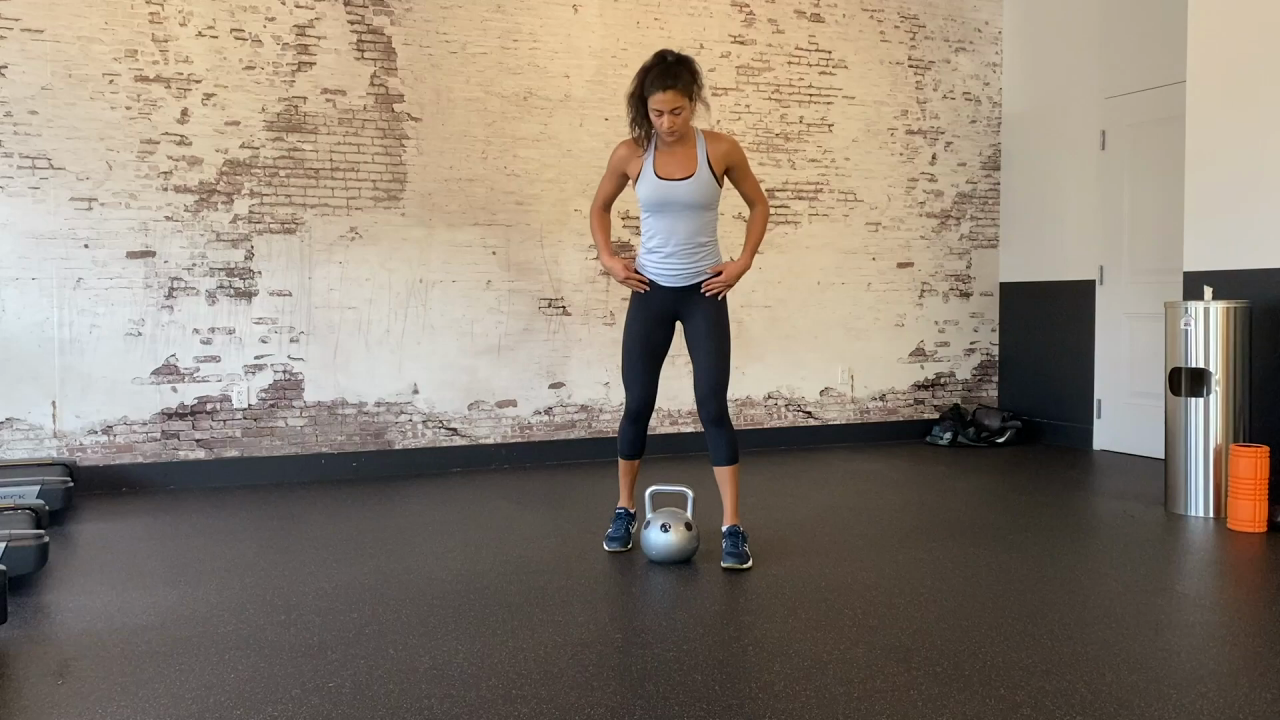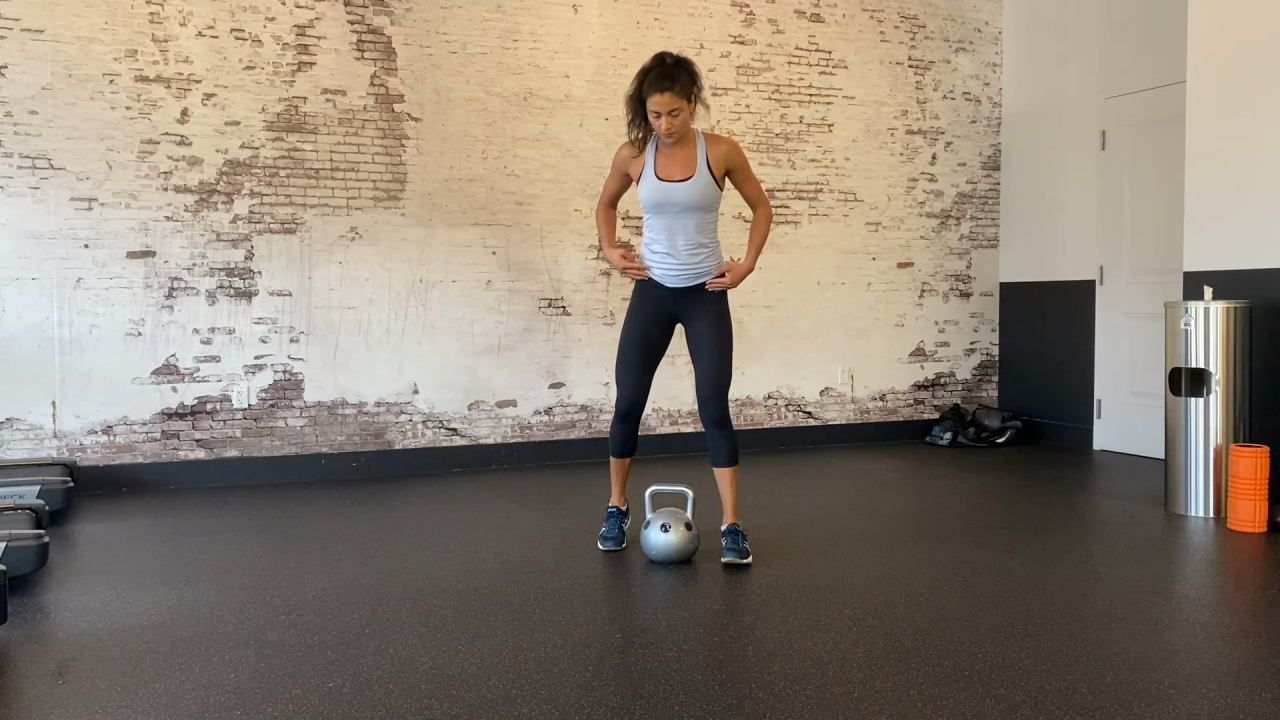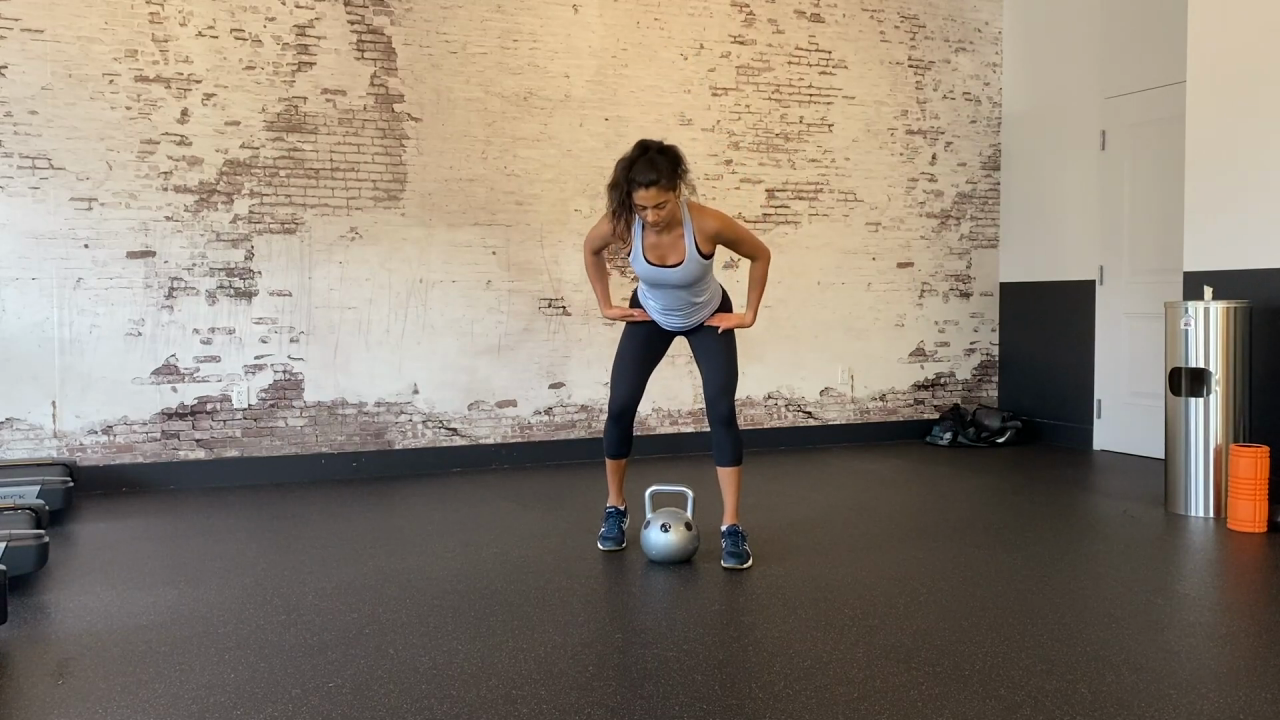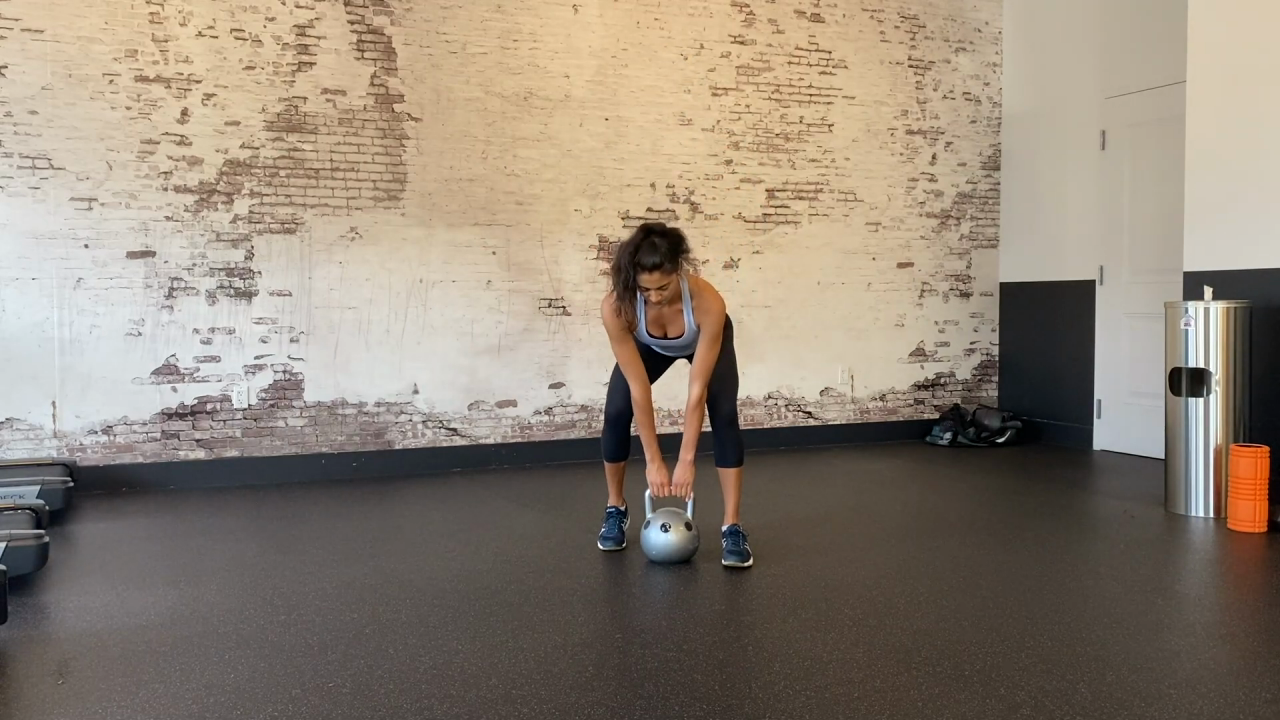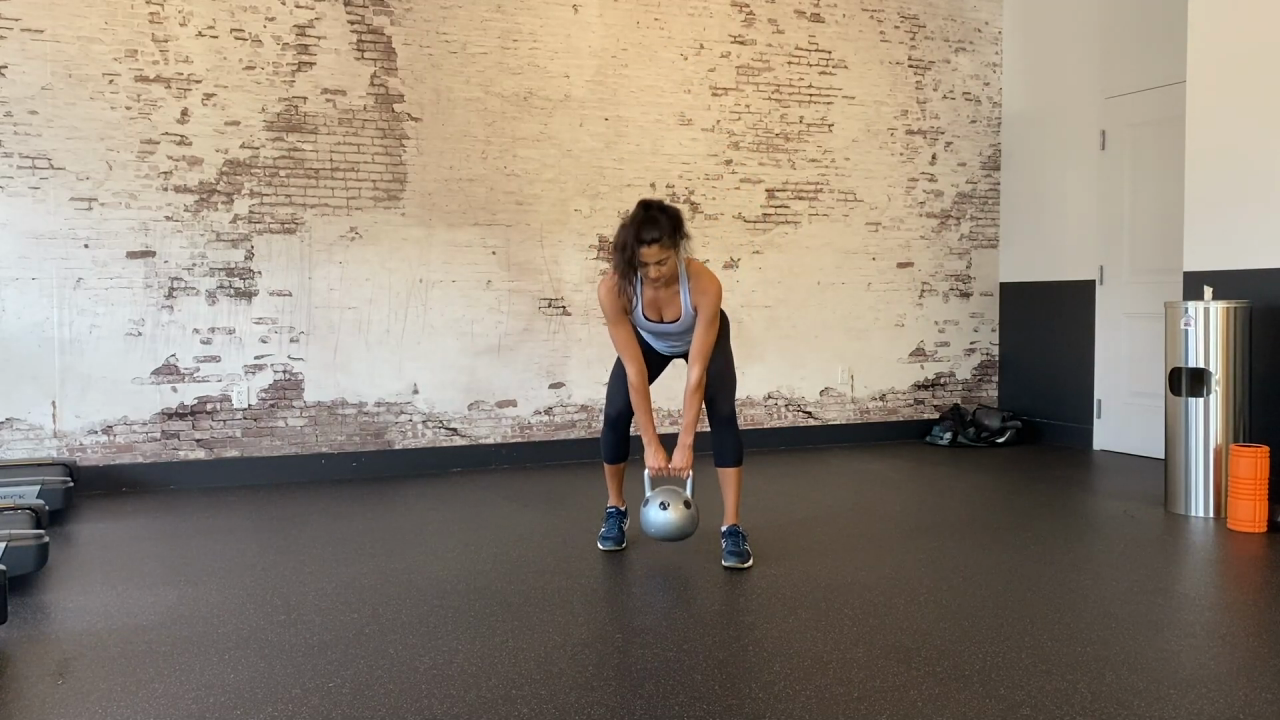
dt=1s
person 1, frame 1
left shoulder: (722, 150)
right shoulder: (630, 153)
left elbow: (759, 205)
right elbow: (599, 207)
left wrist: (743, 262)
right wrist: (608, 257)
left hip: (704, 293)
right hip: (651, 292)
left knee: (713, 406)
right knee: (637, 404)
left ankle: (733, 528)
right ankle: (624, 509)
person 1, frame 2
left shoulder: (722, 151)
right shoulder: (631, 155)
left elbow: (761, 208)
right elbow: (605, 205)
left wrist: (748, 263)
right wrist: (610, 250)
left hip: (706, 294)
right hip: (651, 292)
left knee: (714, 408)
right knee: (628, 403)
left ankle: (732, 526)
right ankle: (616, 508)
person 1, frame 3
left shoulder: (710, 224)
right shoulder: (618, 225)
left elbow: (761, 256)
right elbow: (590, 253)
left wrist: (749, 313)
right wrist: (607, 306)
left hip: (708, 318)
right hip: (650, 316)
left knee: (721, 410)
right knee: (620, 407)
left ankle: (732, 527)
right ankle: (615, 508)
person 1, frame 4
left shoulder: (708, 303)
right shoulder: (616, 307)
left elbow: (697, 390)
right elbow: (638, 388)
left wrist: (686, 460)
right wrist: (653, 460)
left hip: (704, 341)
right hip: (648, 345)
left knee: (724, 413)
right knee: (616, 412)
left ankle: (732, 527)
right ankle: (615, 508)
person 1, frame 5
left shoulder: (704, 284)
right shoulder: (614, 288)
left elbow: (697, 371)
right elbow: (634, 371)
left wrist: (684, 447)
right wrist: (651, 445)
left hip: (704, 341)
right hip: (649, 343)
left knee: (723, 417)
right knee: (615, 416)
left ankle: (732, 529)
right ankle: (615, 511)
